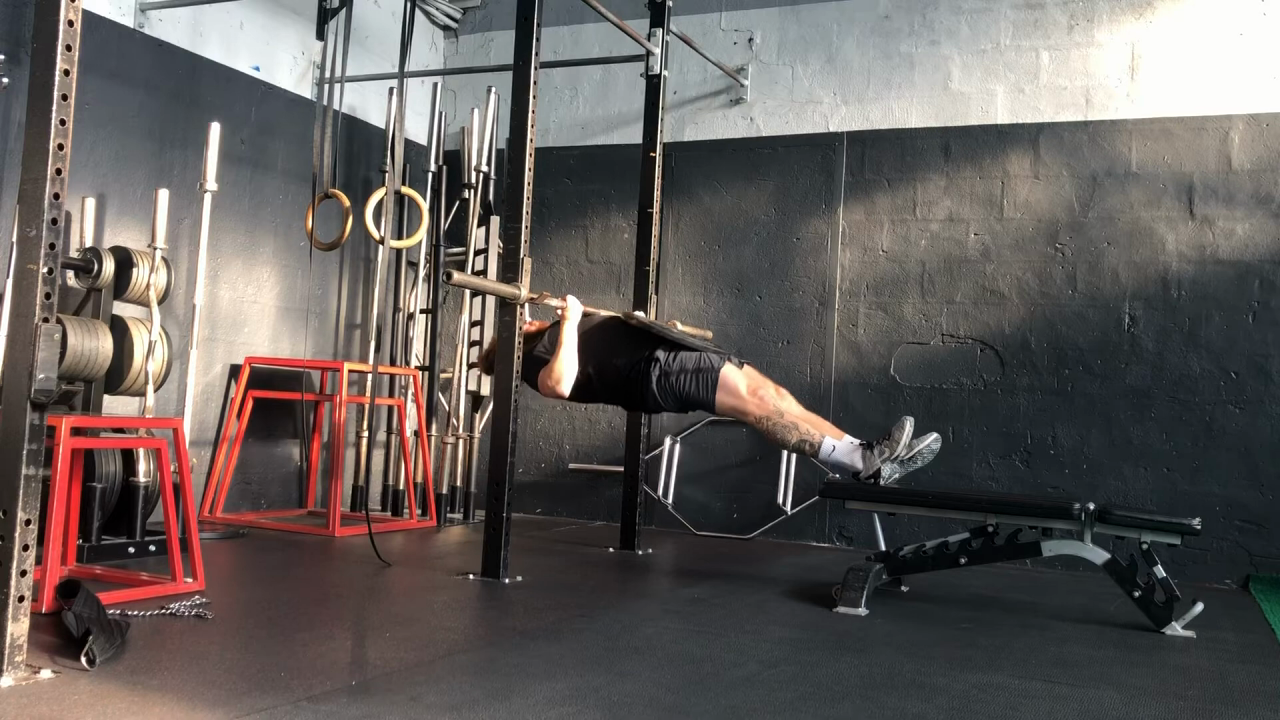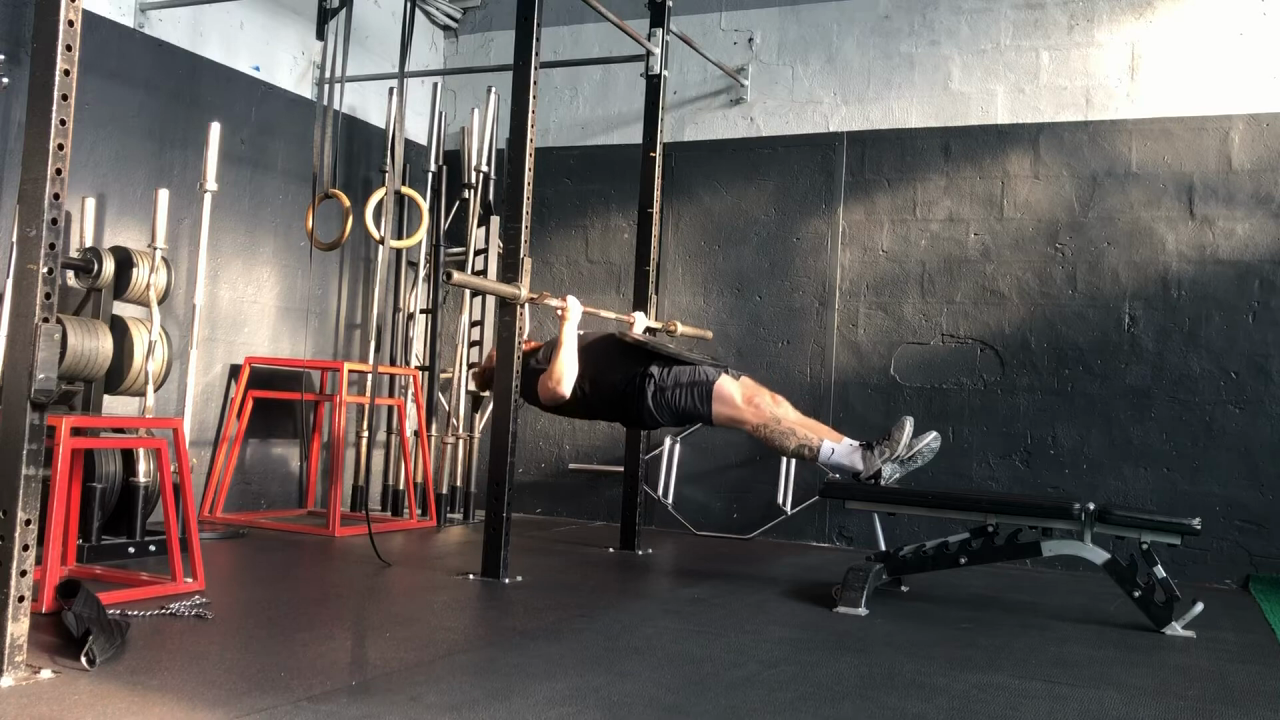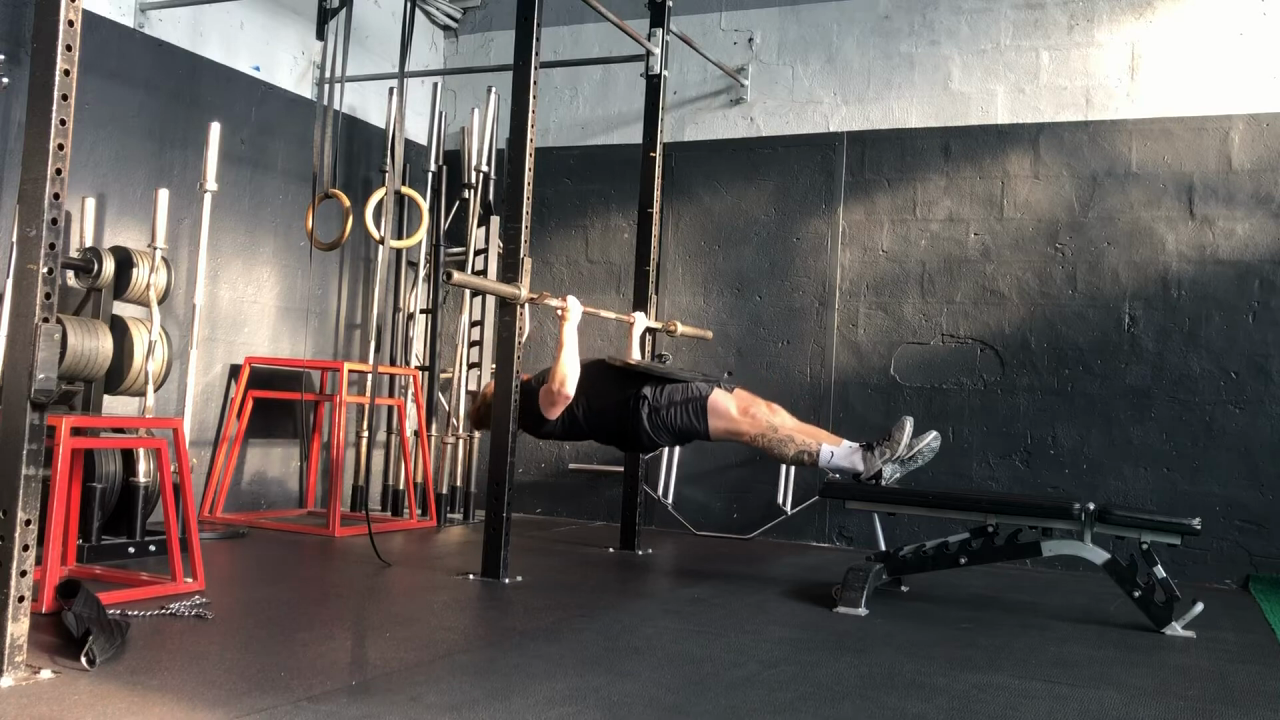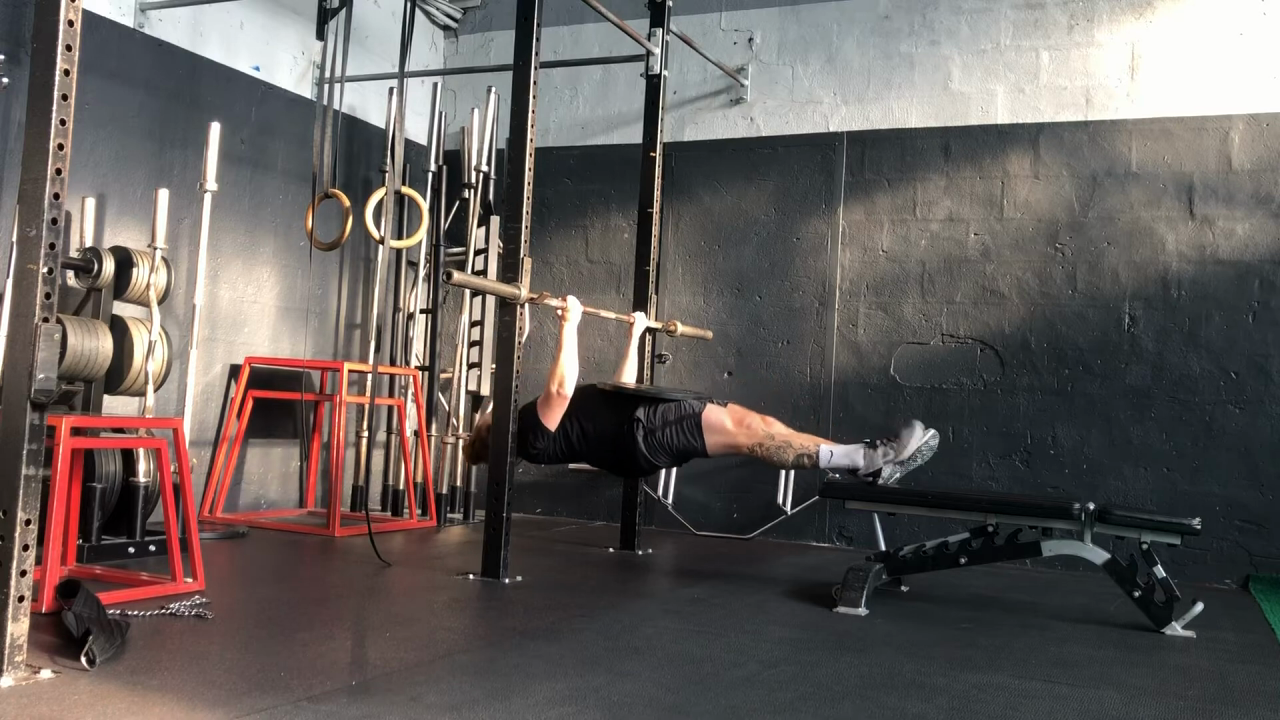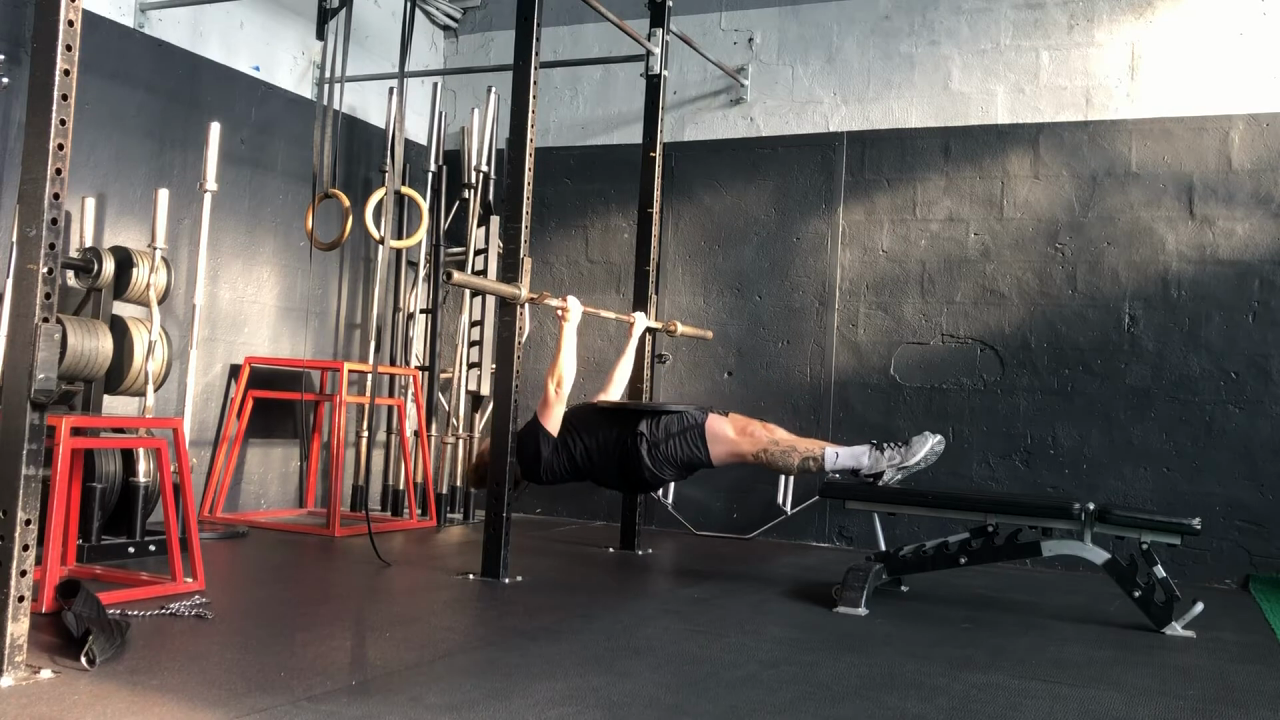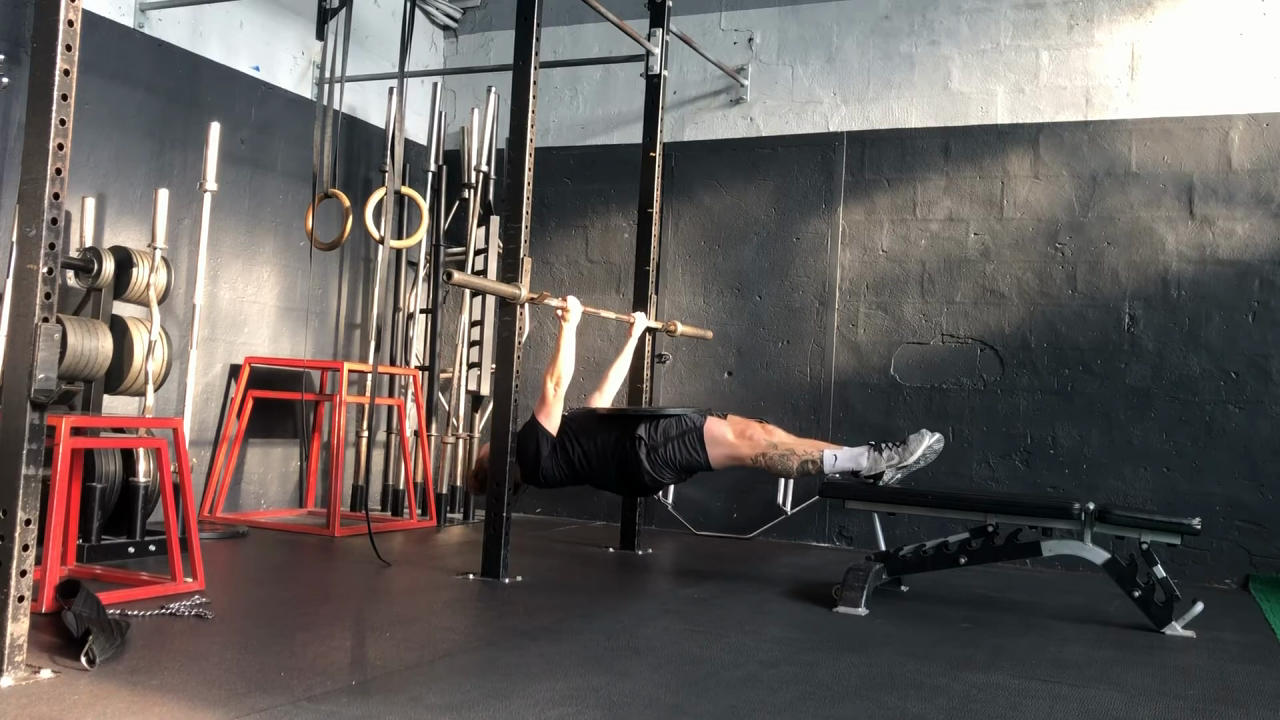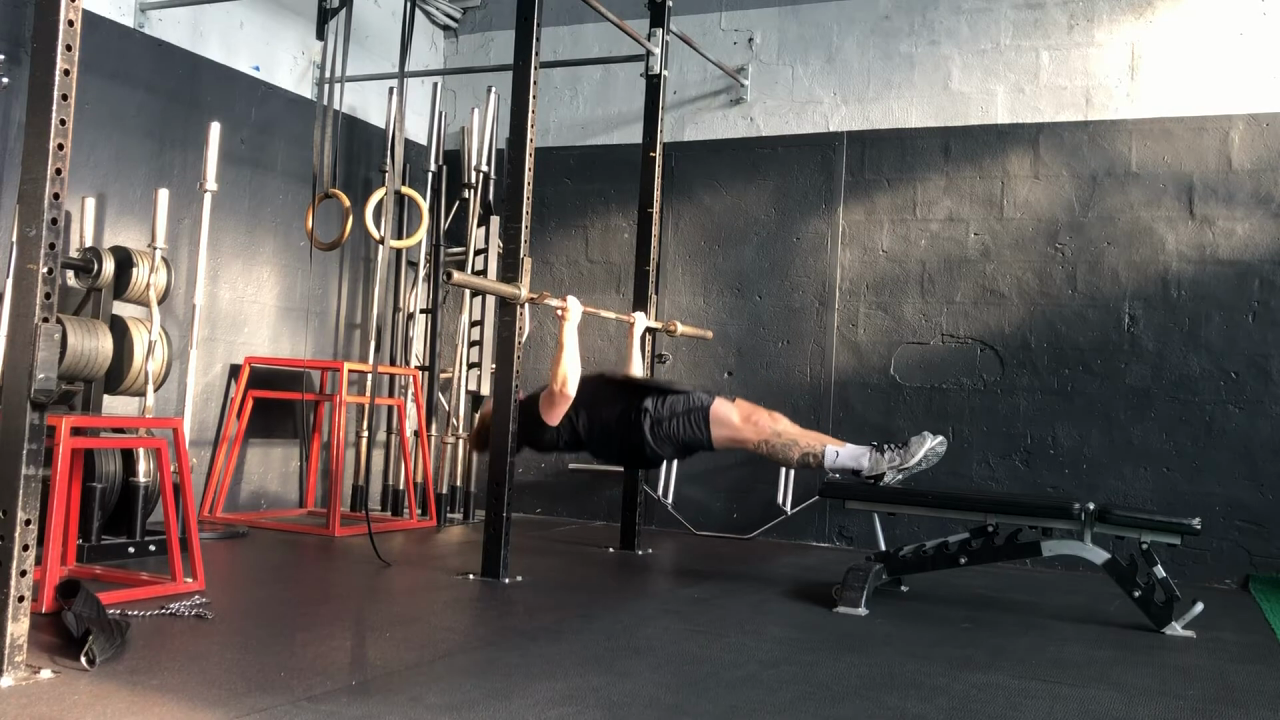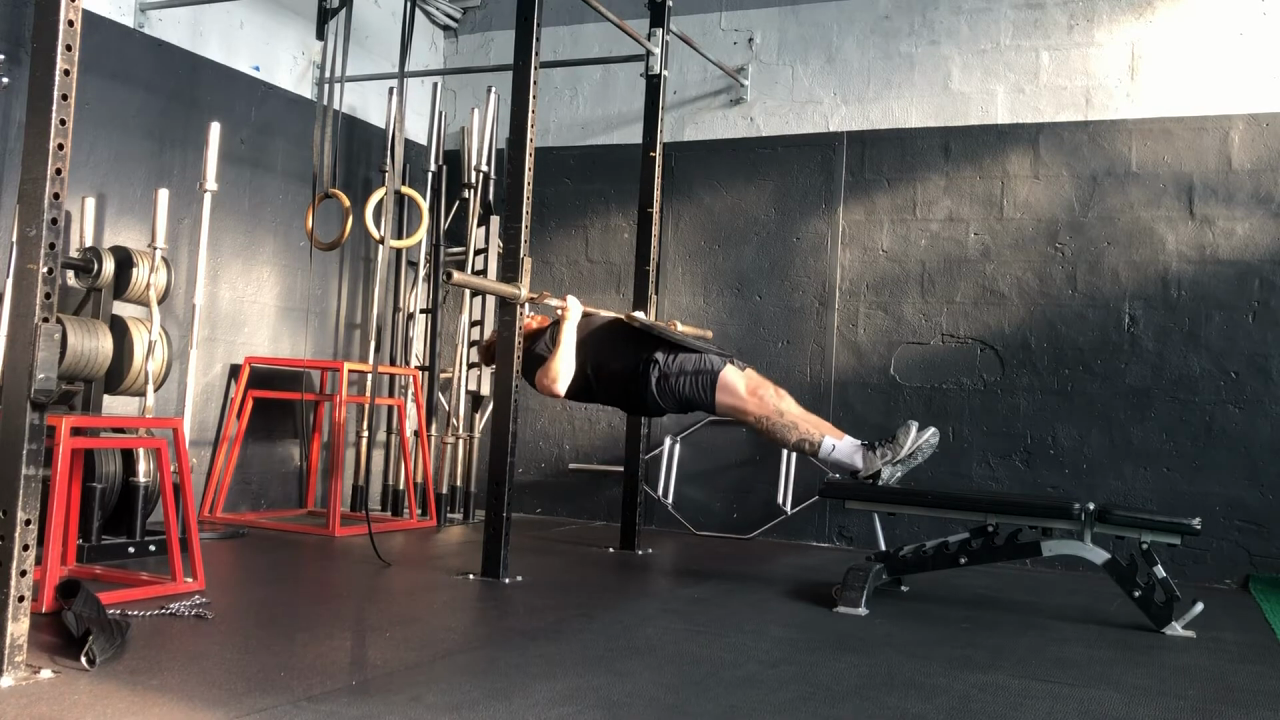
dt=0.4s
person 1, frame 1
left shoulder: (554, 339)
right shoulder: (536, 359)
right elbow: (561, 383)
left wrist: (639, 323)
right wrist: (568, 322)
left hip: (662, 356)
right hip: (653, 370)
left knee: (769, 395)
right knee: (754, 400)
left ankle: (868, 457)
right ankle: (863, 460)
person 1, frame 2
left shoulder: (548, 355)
right shoulder: (532, 375)
right elbow: (561, 387)
left wrist: (636, 333)
right wrist: (567, 324)
left hip: (654, 372)
right hip: (647, 387)
left knee: (766, 401)
right knee: (750, 409)
left ankle: (866, 458)
right ankle: (862, 462)
person 1, frame 3
left shoulder: (539, 388)
right shoulder: (533, 408)
left elbow: (626, 378)
right elbow: (564, 390)
left wrist: (635, 334)
right wrist: (568, 325)
left hip: (647, 396)
right hip: (643, 410)
left knee: (763, 411)
right knee: (745, 418)
left ankle: (867, 459)
right ankle: (864, 463)
person 1, frame 4
left shoulder: (535, 428)
right shoulder: (531, 434)
left elbow: (621, 392)
right elbow: (561, 389)
left wrist: (634, 337)
right wrist: (568, 326)
left hip: (643, 419)
right hip: (639, 433)
left knee: (755, 424)
right knee: (742, 430)
left ankle: (870, 460)
right ankle: (867, 459)
person 1, frame 5
left shoulder: (539, 446)
right shoulder: (534, 451)
left elbow: (610, 396)
right elbow: (558, 388)
left wrist: (634, 337)
right wrist: (568, 327)
left hip: (644, 434)
right hip: (643, 446)
left knee: (754, 431)
right knee: (748, 438)
left ankle: (872, 462)
right ankle: (872, 461)
person 1, frame 6
left shoulder: (548, 445)
right shoulder: (533, 452)
left elbow: (603, 393)
right elbow: (555, 386)
left wrist: (633, 338)
right wrist: (568, 325)
left hip: (646, 437)
right hip: (643, 450)
left knee: (757, 433)
right knee: (745, 441)
left ankle: (872, 461)
right ankle: (871, 462)
person 1, frame 7
left shoulder: (537, 413)
right shoulder: (534, 423)
left elbow: (630, 386)
right elbow: (565, 388)
left wrist: (636, 336)
right wrist: (568, 326)
left hip: (649, 411)
right hip: (645, 424)
left knee: (761, 419)
right knee: (751, 426)
left ankle: (872, 461)
right ankle: (873, 462)
person 1, frame 8
left shoulder: (552, 339)
right shoulder: (535, 353)
right elbow: (557, 384)
left wrist: (635, 325)
right wrist: (568, 322)
left hip: (659, 357)
right hip: (652, 372)
left knee: (765, 394)
right knee: (756, 400)
left ankle: (865, 458)
right ankle: (863, 459)
